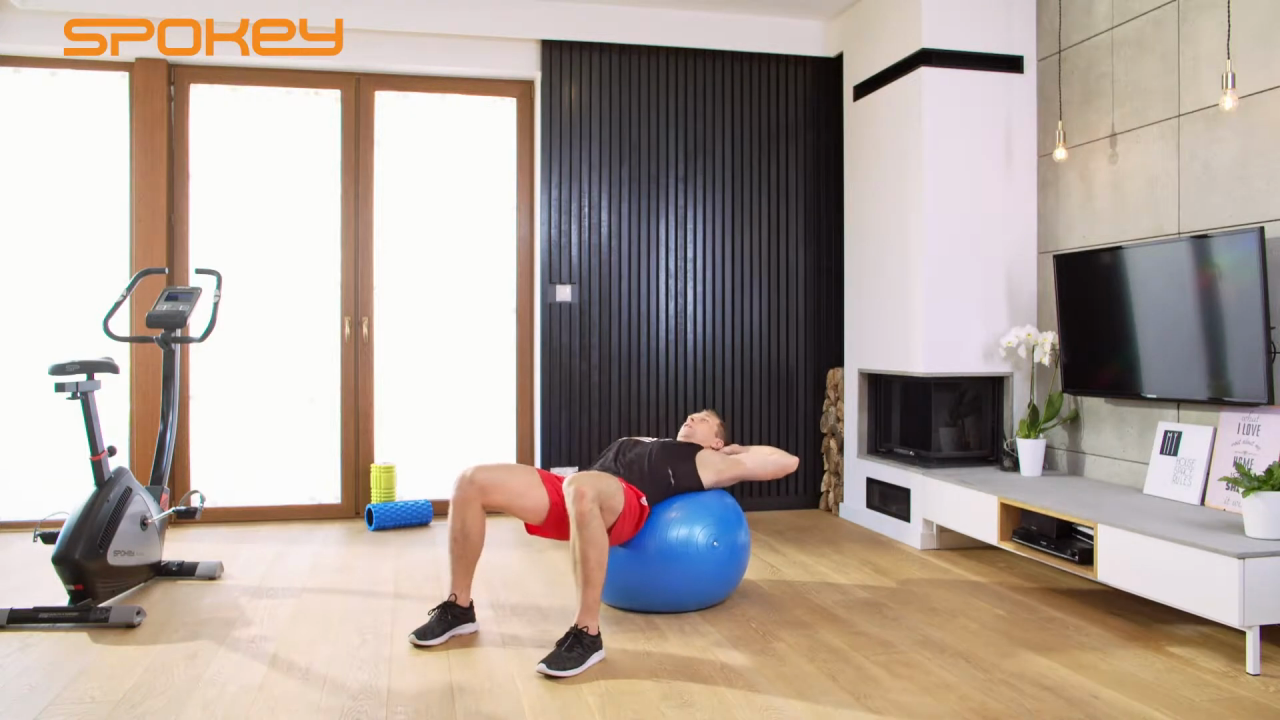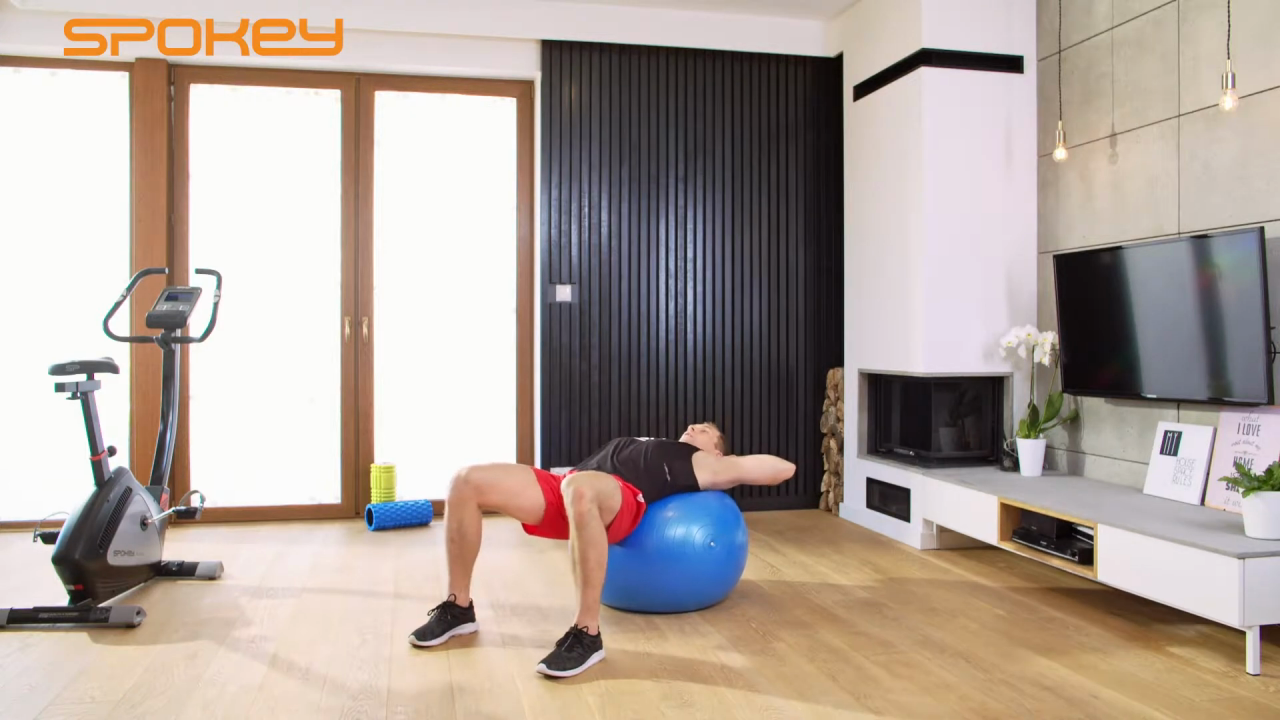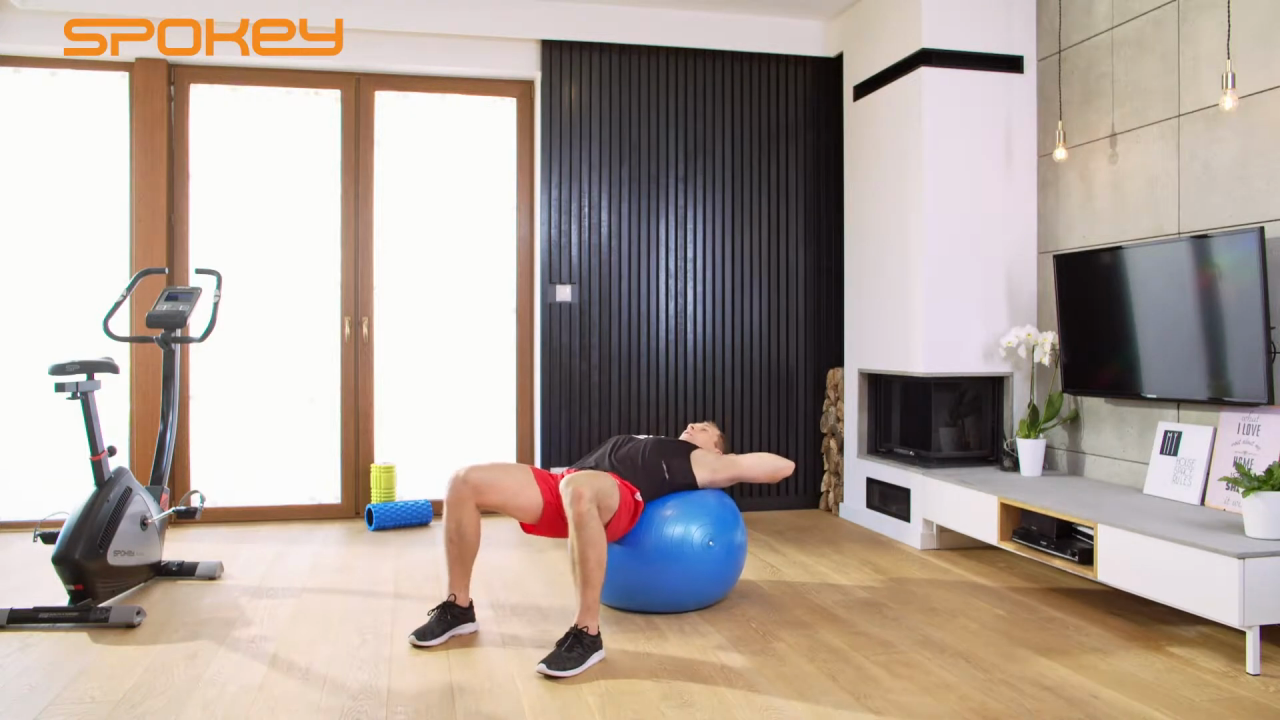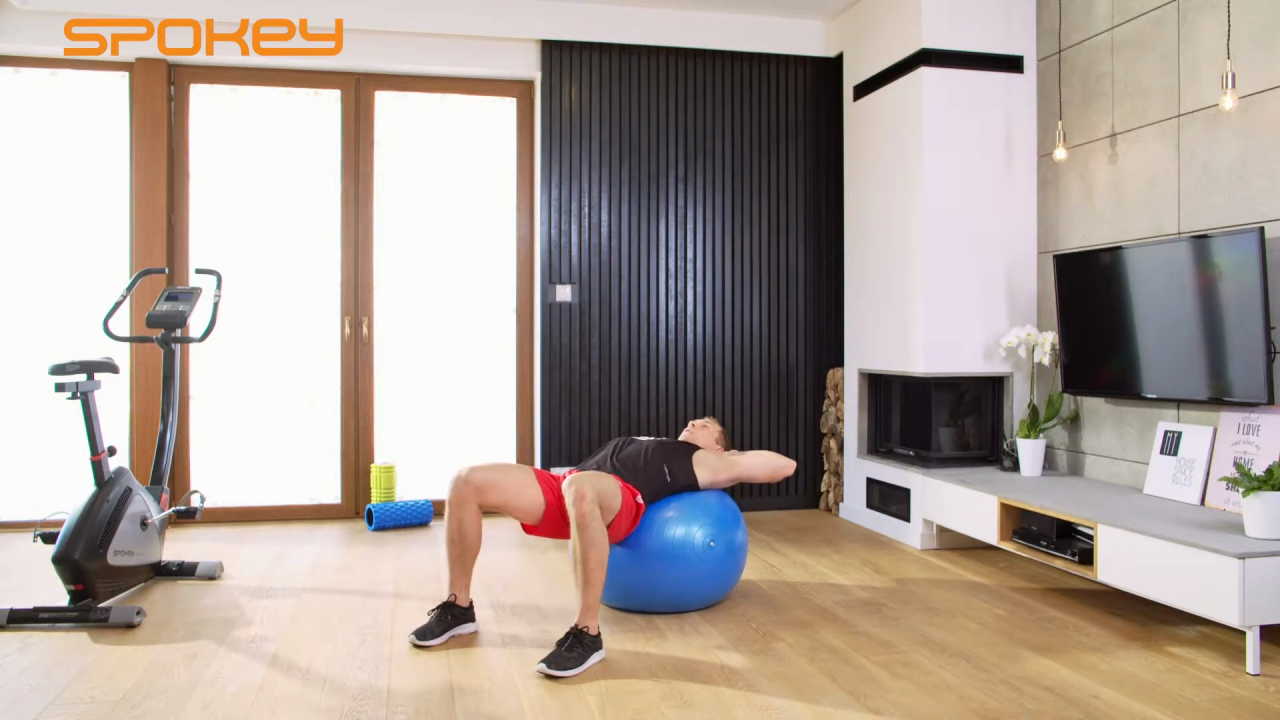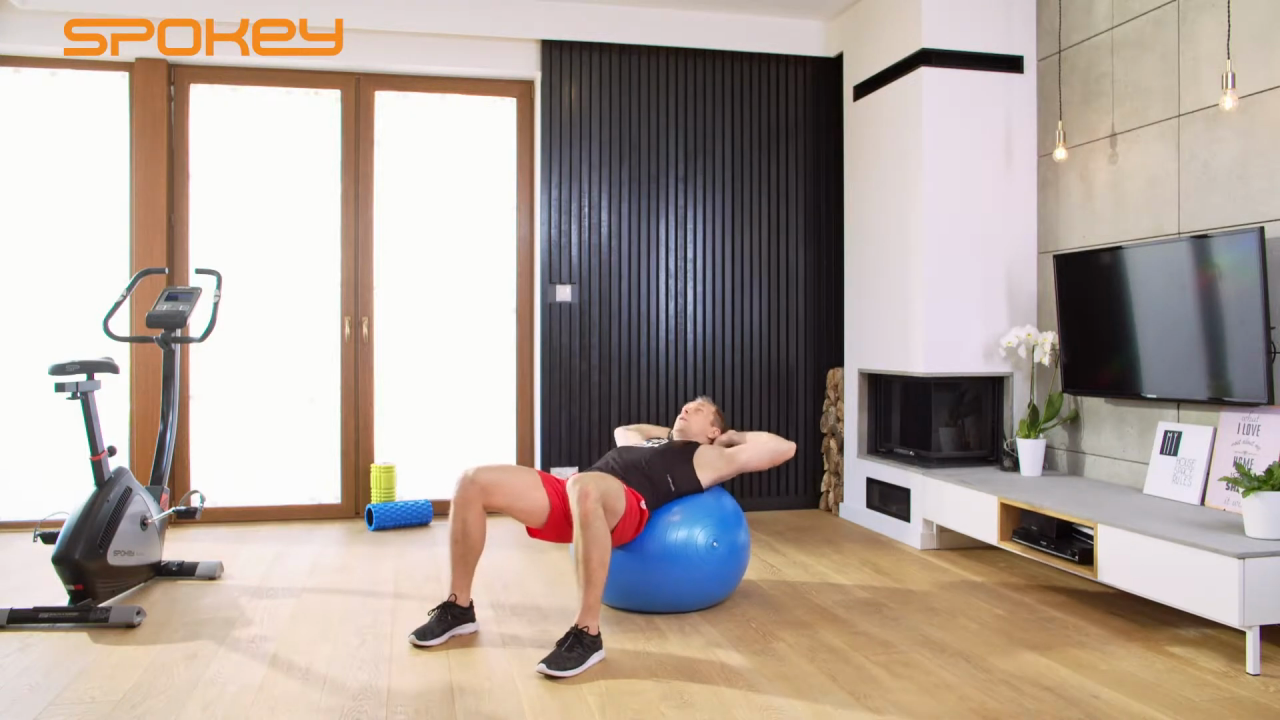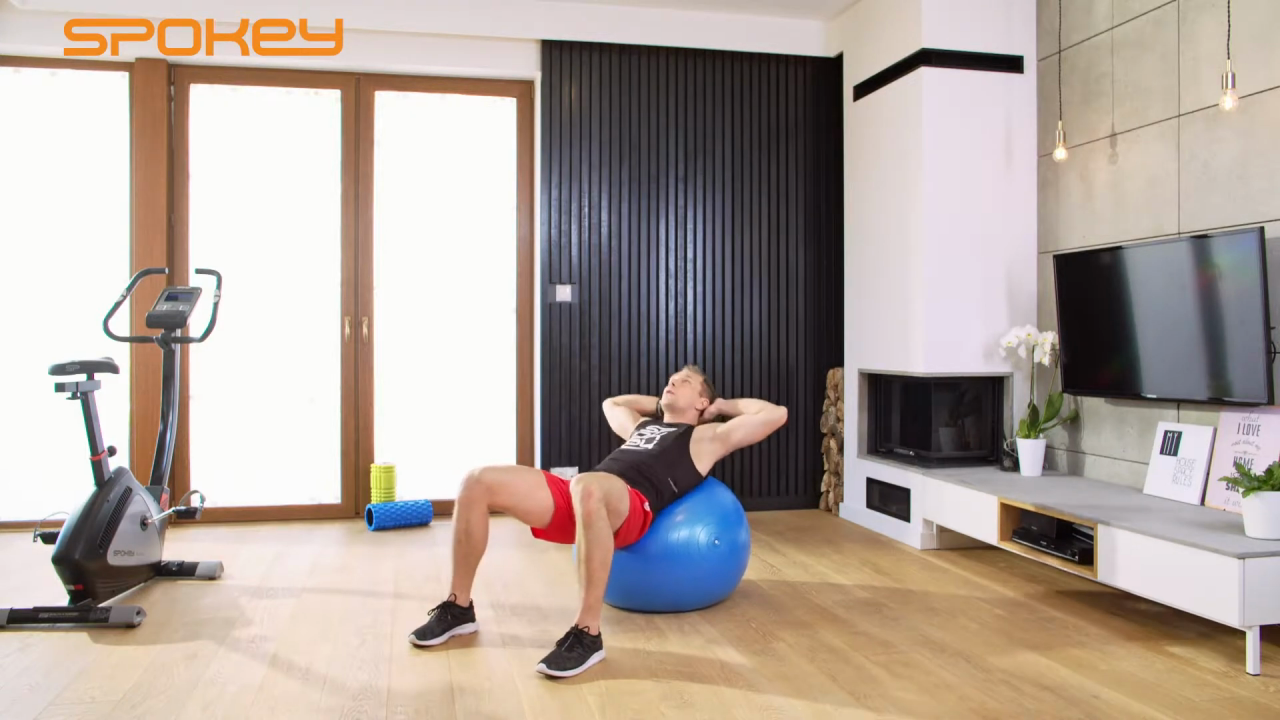
dt=0.2s
person 1, frame 1
left shoulder: (711, 461)
right shoulder: (661, 448)
left elbow: (787, 461)
right elbow: (623, 443)
left wrist: (736, 447)
left hip: (625, 499)
right hip: (576, 492)
left knee: (580, 488)
right knee: (472, 482)
left ankle: (587, 633)
right ankle: (459, 607)
person 1, frame 2
left shoulder: (708, 465)
right shoulder: (663, 452)
left elbow: (784, 468)
left wrist: (732, 456)
left hip: (622, 496)
right hip: (571, 487)
left knee: (579, 490)
right knee: (468, 482)
left ankle: (587, 634)
right ankle: (458, 607)
person 1, frame 3
left shoulder: (707, 463)
right shoulder: (662, 451)
left elbow: (784, 466)
left wrist: (732, 454)
left hip: (620, 493)
right hip: (568, 484)
left knee: (578, 491)
right knee: (465, 483)
left ankle: (587, 633)
right ankle: (458, 607)
person 1, frame 4
left shoulder: (708, 463)
right shoulder: (665, 452)
left elbow: (785, 465)
left wrist: (733, 452)
left hip: (622, 495)
right hip: (567, 485)
left knee: (581, 491)
right knee: (467, 483)
left ankle: (587, 634)
right ankle: (458, 607)
person 1, frame 5
left shoulder: (708, 457)
right shoulder: (656, 445)
left elbow: (785, 448)
right elbow: (622, 431)
left wrist: (733, 435)
left hip: (624, 502)
right hip: (571, 493)
left knee: (585, 489)
right knee: (474, 482)
left ankle: (587, 633)
right ankle: (459, 607)
person 1, frame 6
left shoulder: (706, 438)
right shoulder: (643, 427)
left elbow: (776, 414)
right elbow: (611, 404)
left wrist: (723, 406)
right wrist: (658, 404)
left hip: (630, 506)
right hip: (576, 497)
left knee: (588, 490)
right knee: (478, 482)
left ankle: (587, 634)
right ankle: (459, 607)
